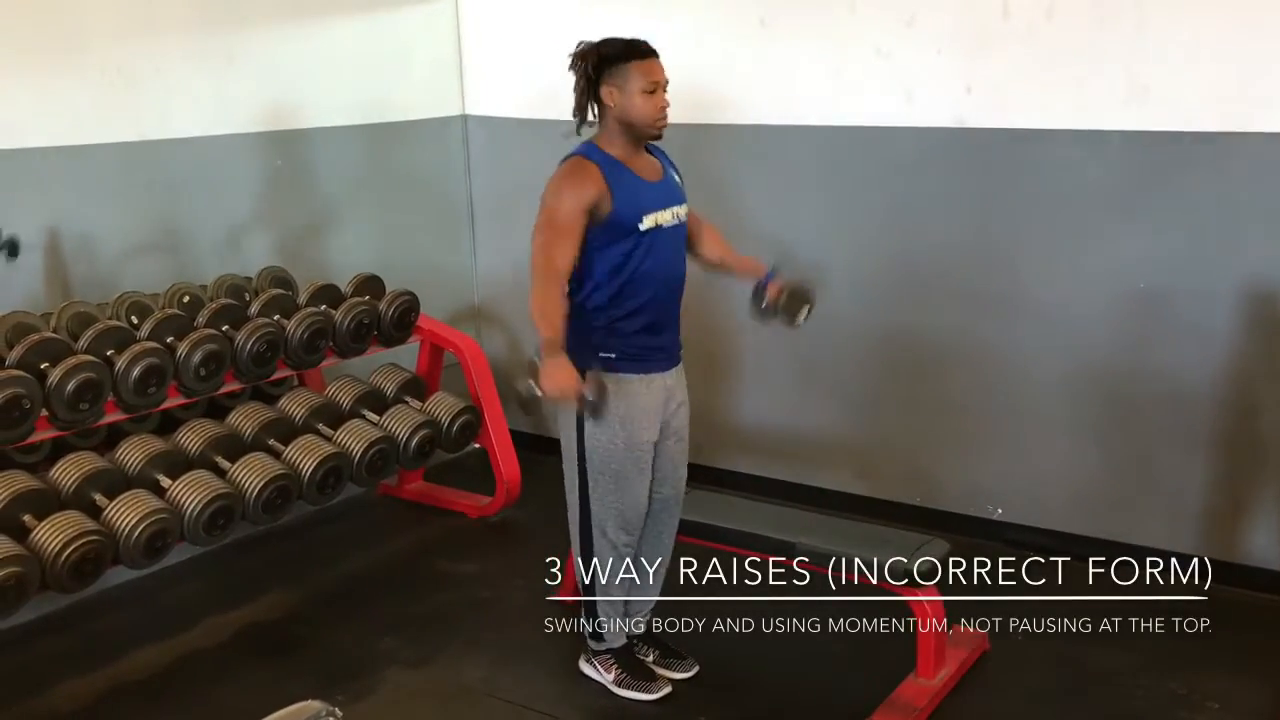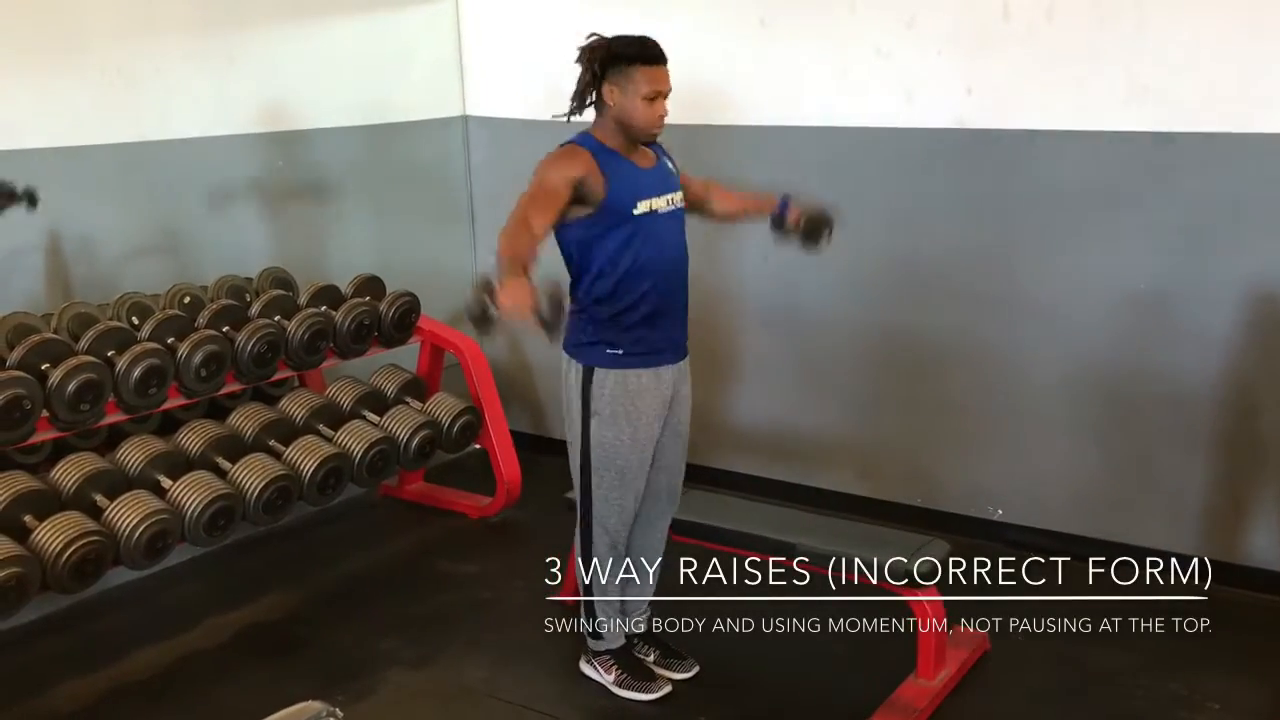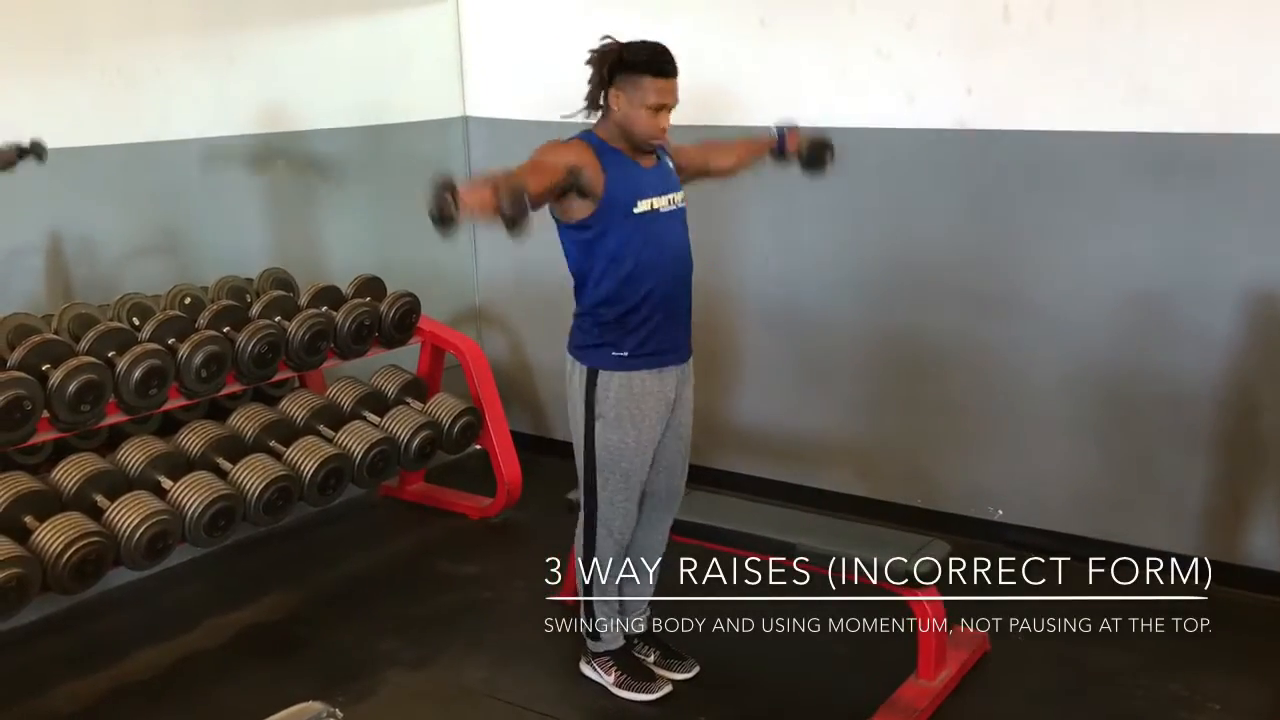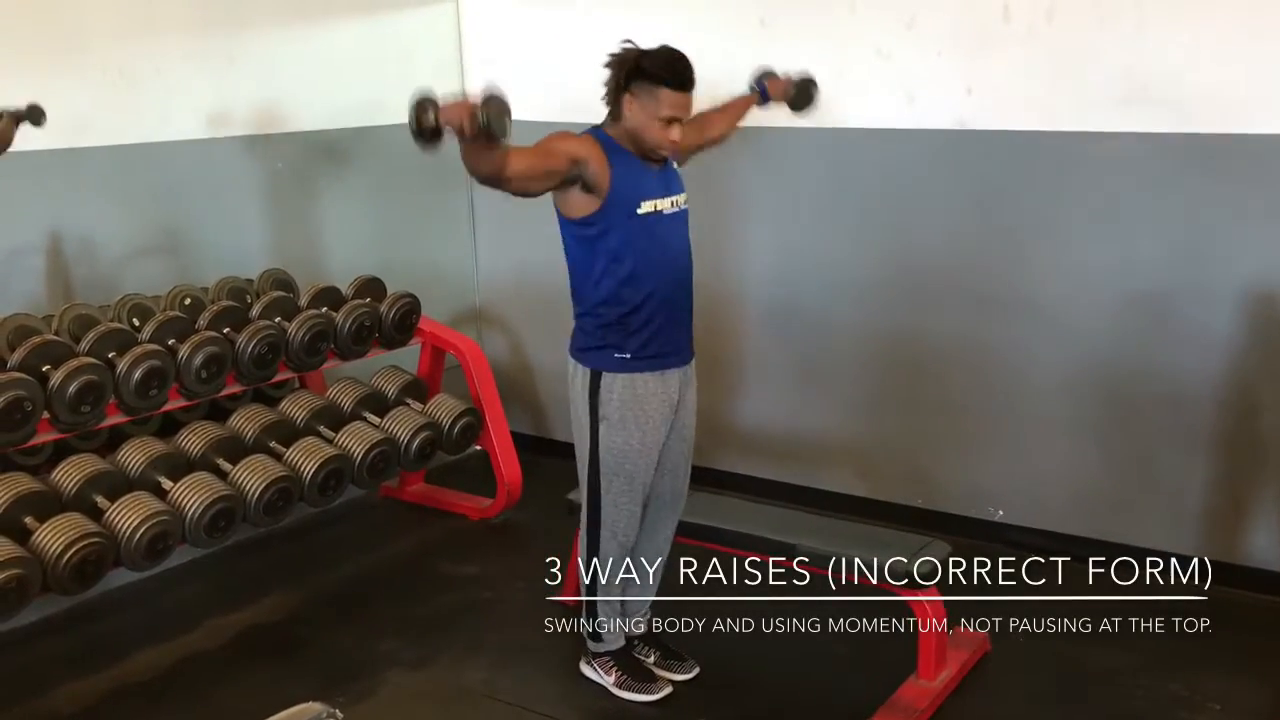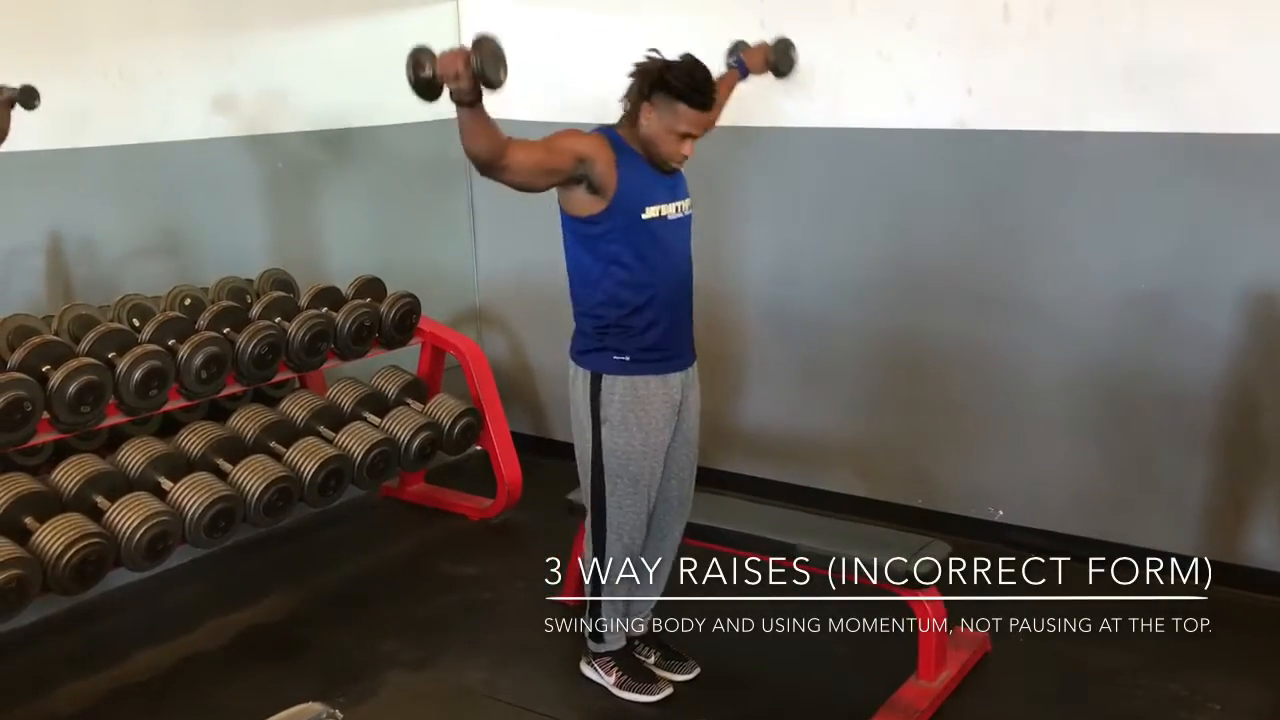
dt=0.1s
person 1, frame 1
left shoulder: (659, 165)
right shoulder: (581, 177)
left elbow: (698, 237)
right elbow: (548, 274)
left wrist: (761, 276)
right wrist: (552, 352)
left hip: (666, 369)
right hip: (606, 371)
left knee: (662, 506)
right knee: (612, 515)
left ankle: (636, 628)
right ankle: (604, 646)
person 1, frame 2
left shoulder: (657, 160)
right shoulder: (577, 165)
left elbow: (709, 198)
right elbow: (525, 221)
left wrist: (777, 208)
right wrist: (513, 275)
left hip: (668, 363)
right hip: (610, 370)
left knee: (655, 505)
right knee: (611, 513)
left ankle: (634, 626)
right ankle: (602, 647)
person 1, frame 3
left shoulder: (659, 156)
right shoulder: (576, 161)
left elbow: (714, 158)
right elbow: (520, 182)
left wrist: (773, 143)
right wrist: (487, 193)
left hip: (675, 364)
right hip: (614, 371)
left knee: (658, 507)
right knee: (613, 514)
left ankle: (634, 629)
right ankle: (601, 646)
person 1, frame 4
left shoulder: (661, 154)
right shoulder: (584, 157)
left elbow: (712, 126)
right elbow: (500, 168)
left wrist: (760, 93)
right wrist: (469, 131)
left hip: (676, 365)
right hip: (617, 373)
left knee: (663, 508)
right knee: (615, 515)
left ankle: (635, 627)
right ankle: (602, 648)
person 1, frame 5
left shoulder: (662, 157)
right shoulder: (589, 156)
left elbow: (704, 110)
right elbow: (497, 158)
left wrist: (742, 69)
right wrist: (466, 99)
left hip: (679, 369)
right hip: (617, 376)
left knee: (670, 512)
right knee: (619, 517)
left ankle: (636, 629)
right ankle: (603, 647)
